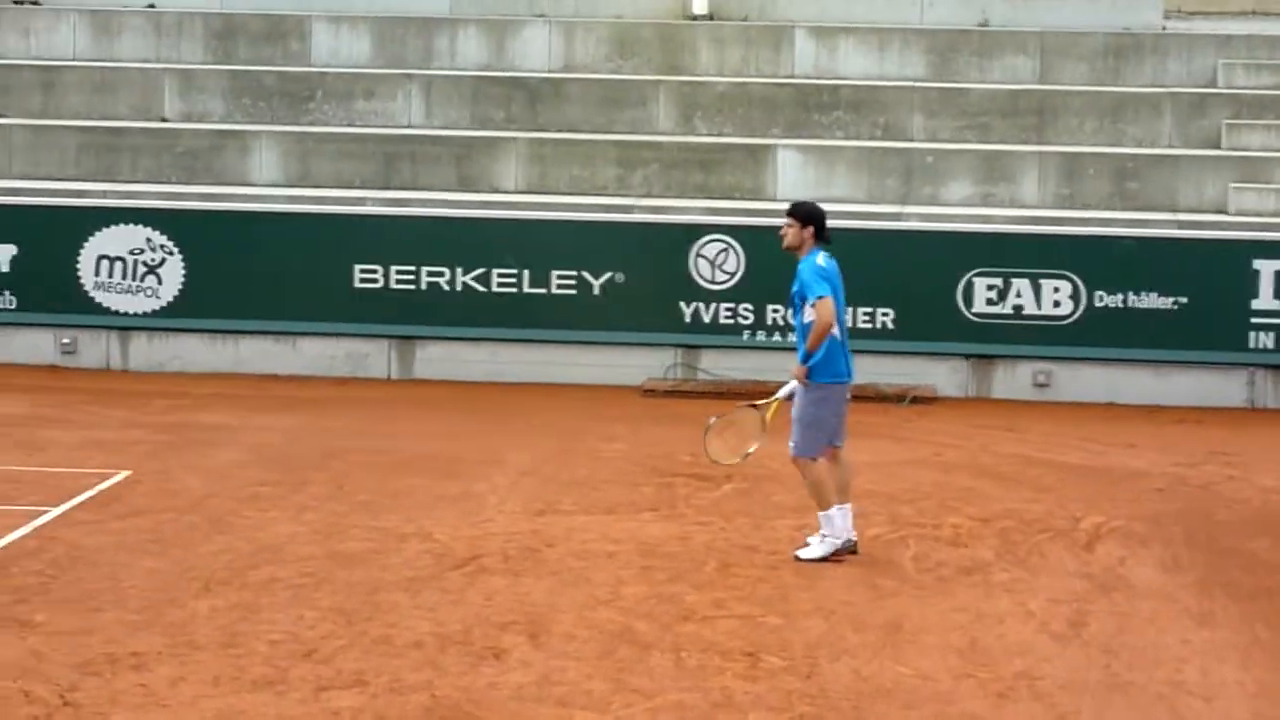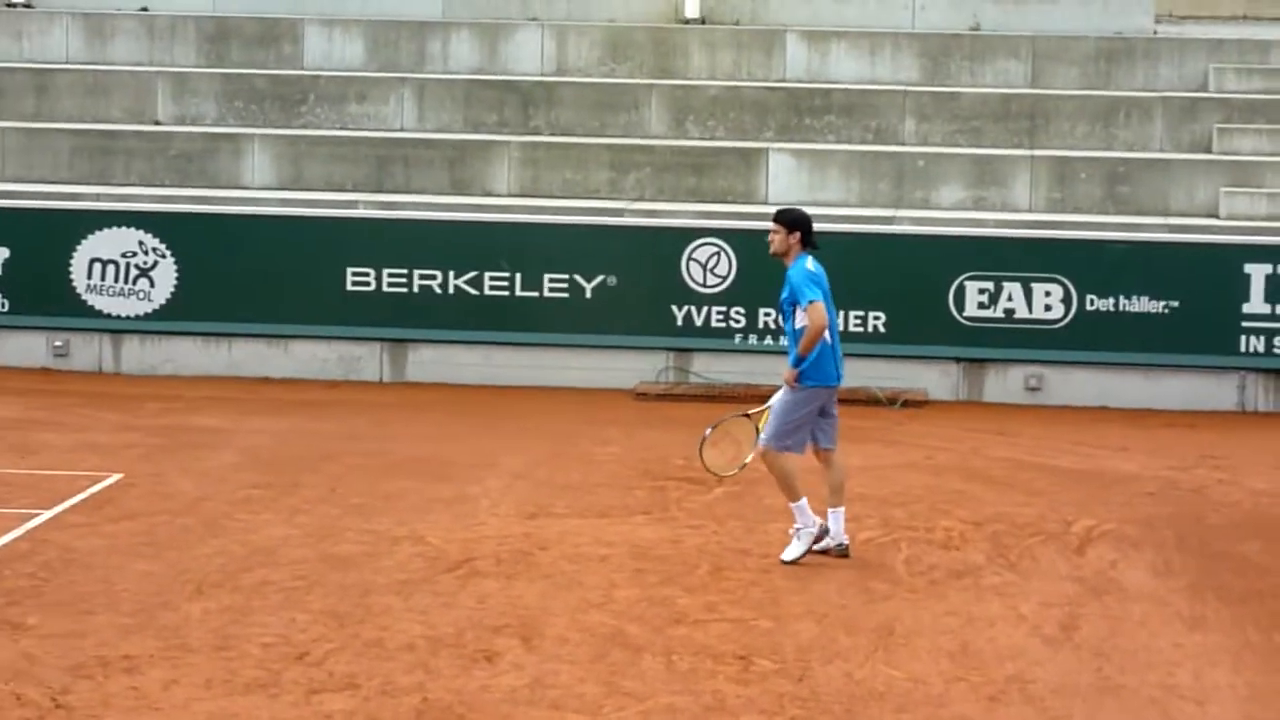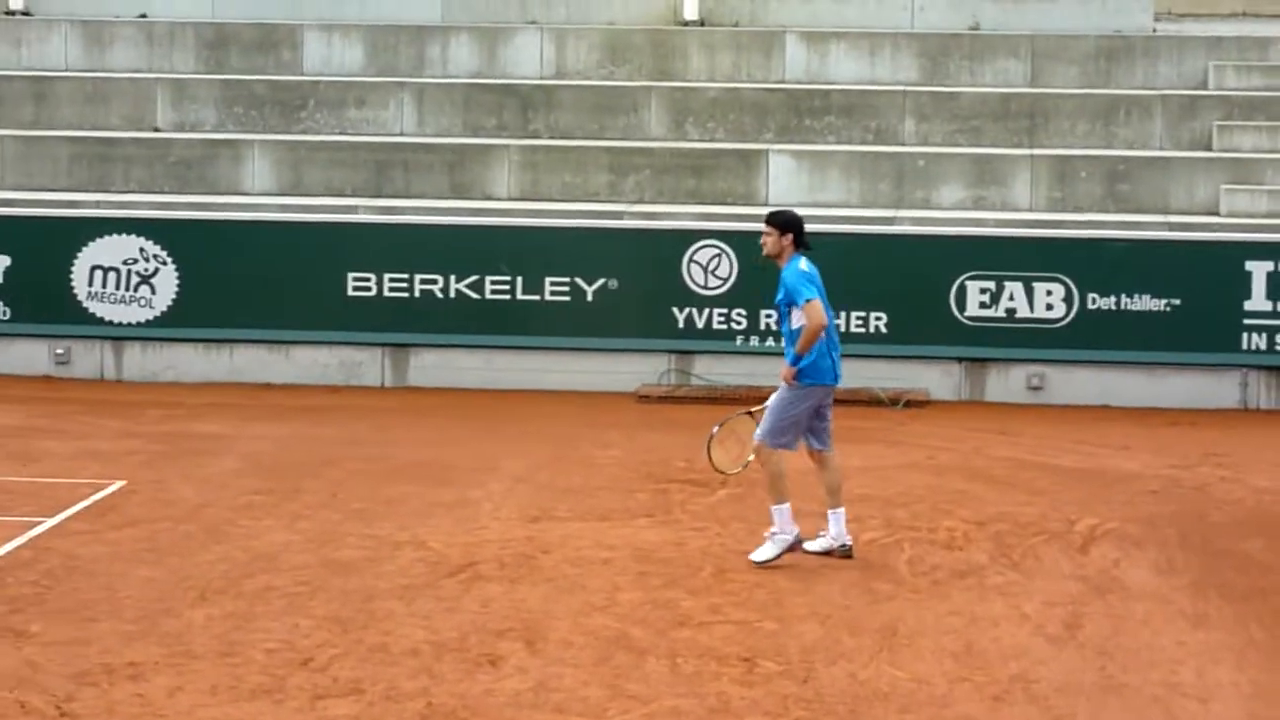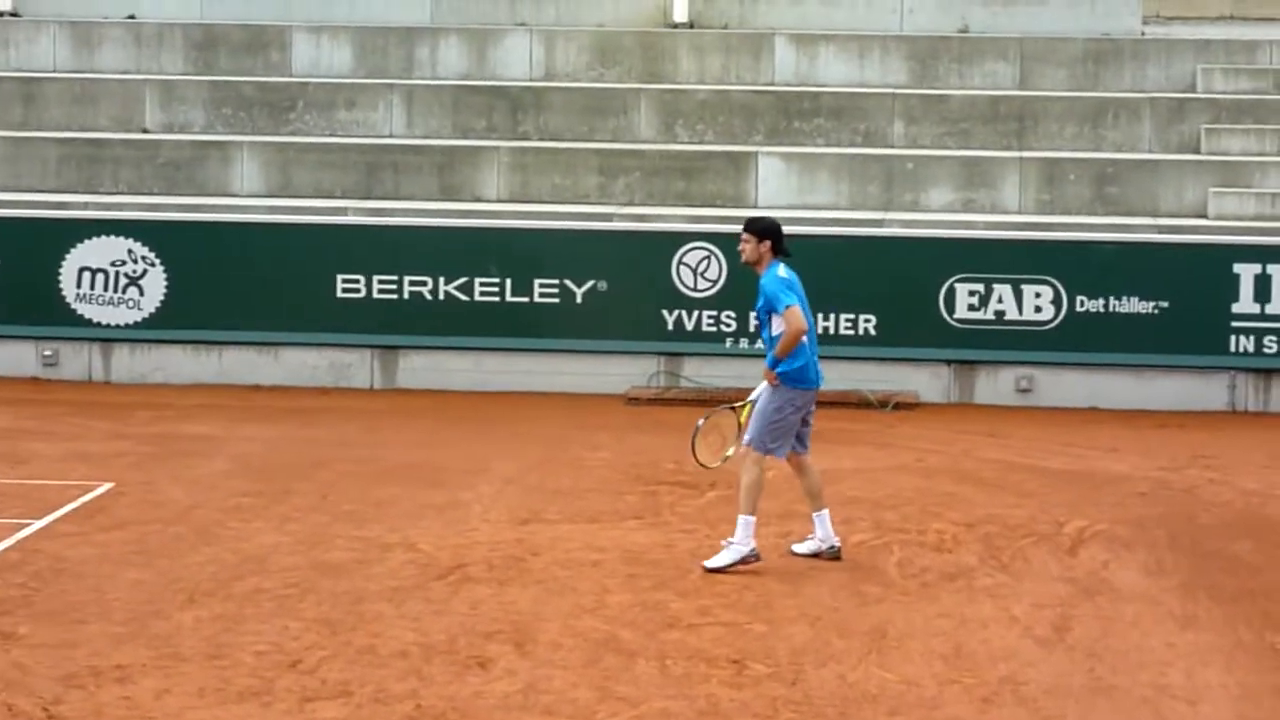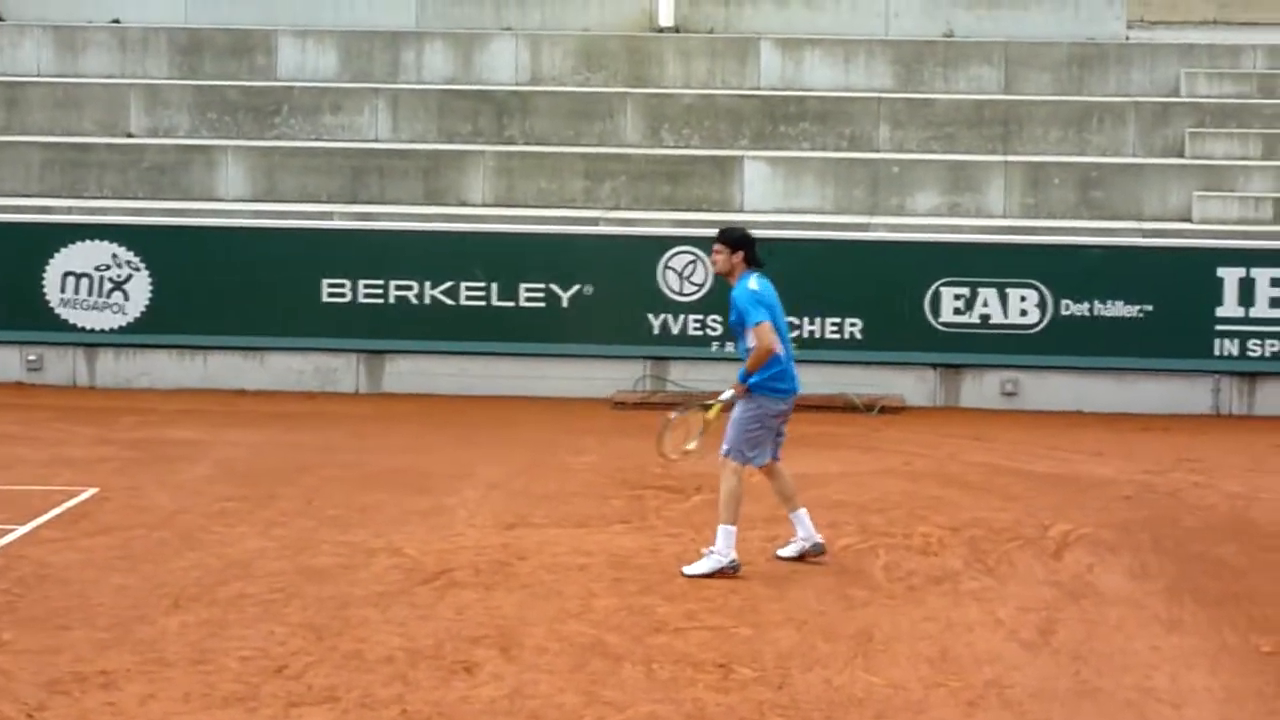
dt=0.1s
person 1, frame 1
left shoulder: (810, 267)
right shoulder: (824, 263)
left elbow: (826, 320)
left wrist: (804, 359)
left hip: (821, 374)
right hip: (834, 372)
left knee: (803, 455)
right knee: (831, 450)
left ankle: (833, 534)
right ankle: (842, 530)
person 1, frame 2
left shoulder: (800, 273)
right shoulder: (809, 269)
left elbow: (819, 323)
left wrist: (795, 363)
left hip: (810, 378)
right hip: (825, 375)
left knee: (771, 448)
right knee: (825, 452)
left ankle: (808, 524)
right ankle: (836, 534)
person 1, frame 3
left shoulder: (794, 273)
right shoulder: (802, 269)
left elbow: (817, 321)
left wrist: (793, 361)
left hip: (807, 376)
right hip: (822, 374)
left knee: (765, 445)
right knee: (821, 453)
left ankle: (784, 531)
right ankle: (838, 536)
person 1, frame 4
left shoulder: (774, 280)
right shoulder: (782, 276)
left elbow: (798, 327)
left wrist: (773, 365)
left hip: (790, 381)
right hip: (804, 379)
left knee: (752, 454)
right knee: (797, 457)
left ankle: (743, 544)
right ankle: (825, 538)
person 1, frame 5
left shoulder: (744, 292)
right shoulder: (757, 285)
left elbow: (767, 345)
left wrist: (743, 377)
left hip: (764, 390)
right hip: (779, 387)
left knee: (730, 463)
right knee: (768, 463)
left ankle: (725, 555)
right ankle: (807, 537)
